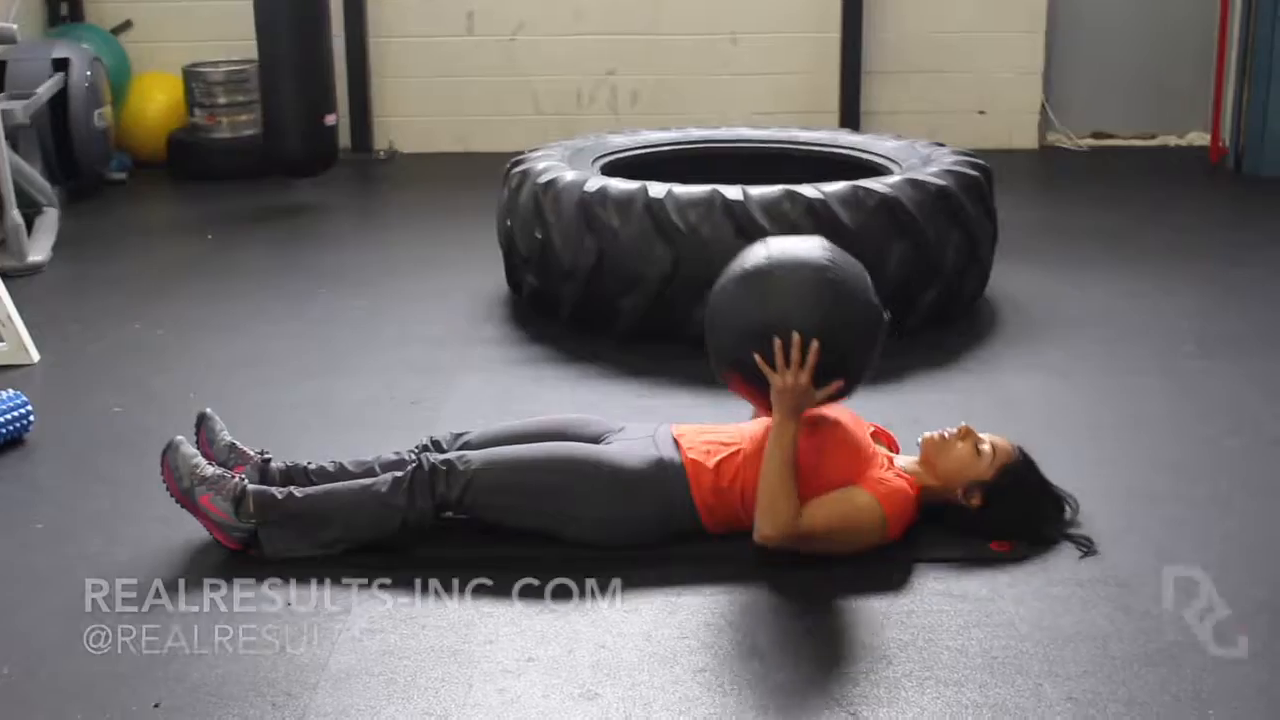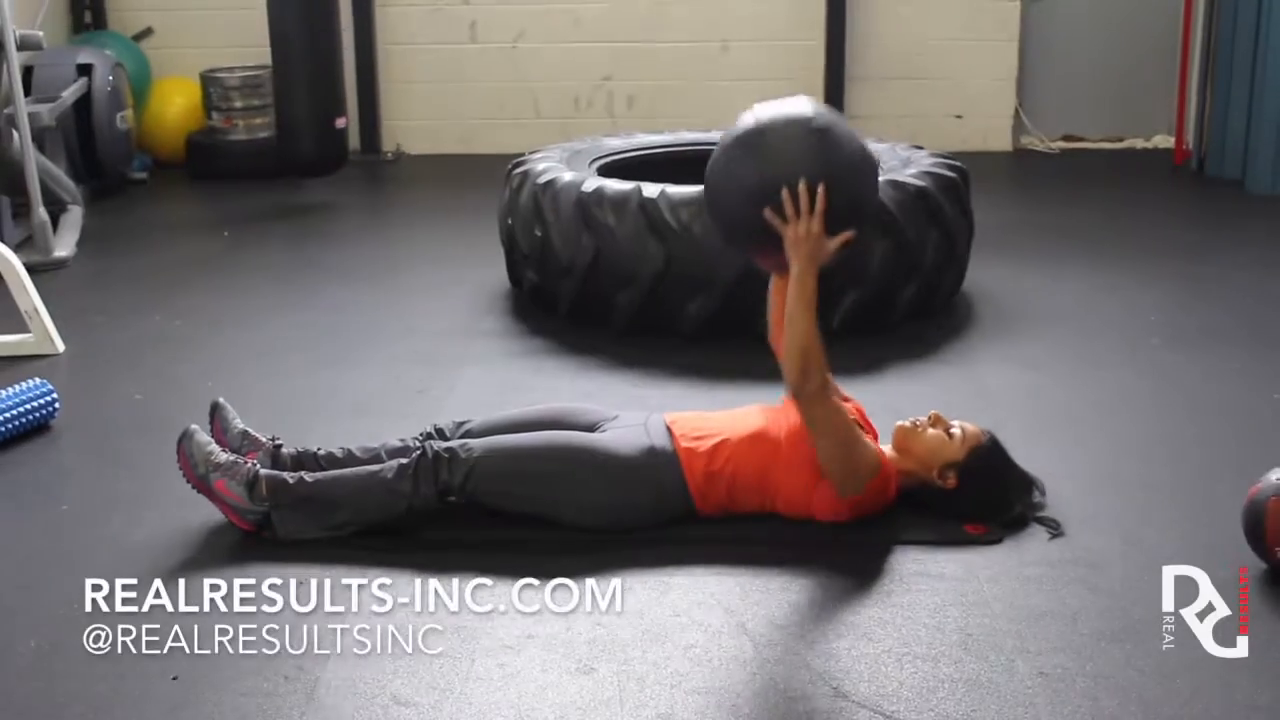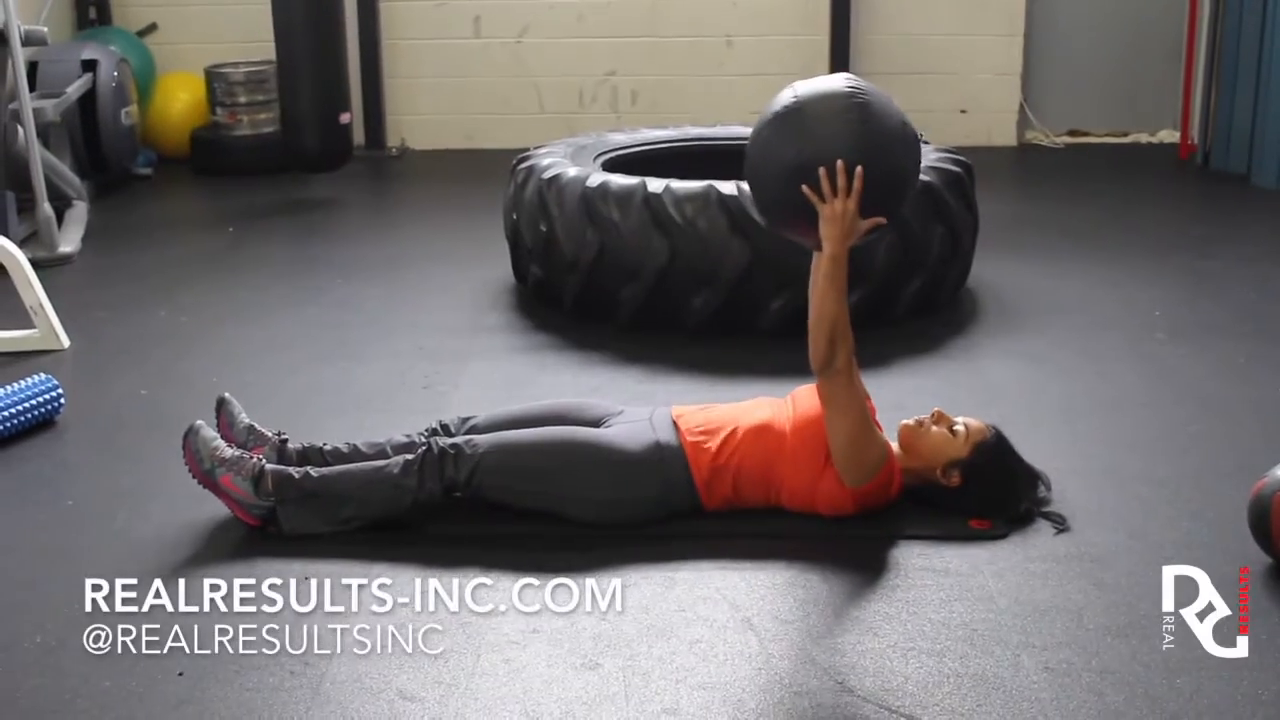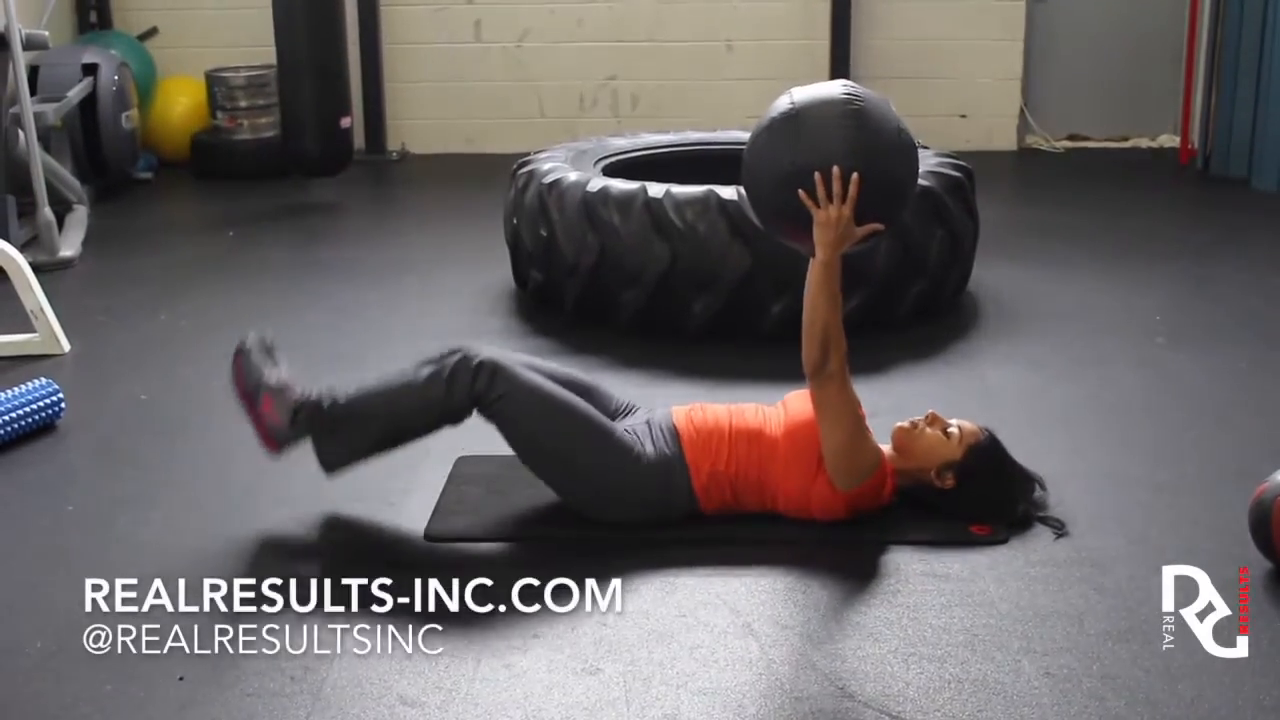
dt=0.4s
person 1, frame 1
left shoulder: (887, 505)
right shoulder: (881, 445)
left elbow: (773, 530)
left wrist: (789, 410)
right wrist: (790, 387)
left hip: (653, 496)
right hip: (660, 445)
left knee: (444, 484)
right knee: (449, 449)
left ankle: (257, 518)
right ankle: (267, 477)
person 1, frame 2
left shoulder: (866, 483)
right shoulder: (858, 432)
left elbow: (801, 383)
right elbow: (783, 344)
left wrist: (806, 268)
right wrist: (787, 255)
left hip: (644, 482)
right hip: (650, 434)
left knee: (443, 472)
right knee: (451, 435)
left ankle: (266, 501)
right ankle: (276, 463)
person 1, frame 3
left shoulder: (872, 475)
right shoulder: (867, 436)
left elbow: (829, 360)
right elbow: (836, 361)
left wrist: (836, 247)
right wrist: (830, 241)
left hip: (651, 477)
right hip: (657, 431)
left knee: (450, 467)
right knee: (455, 433)
left ankle: (275, 495)
right ankle: (286, 459)
person 1, frame 4
left shoulder: (864, 479)
right shoulder: (861, 450)
left elbow: (823, 369)
right elbow: (828, 371)
left wrist: (828, 254)
right wrist: (827, 245)
left hip: (642, 480)
right hip: (652, 432)
left knee: (478, 372)
right knee: (492, 370)
left ankle: (306, 416)
right ankle: (319, 417)
